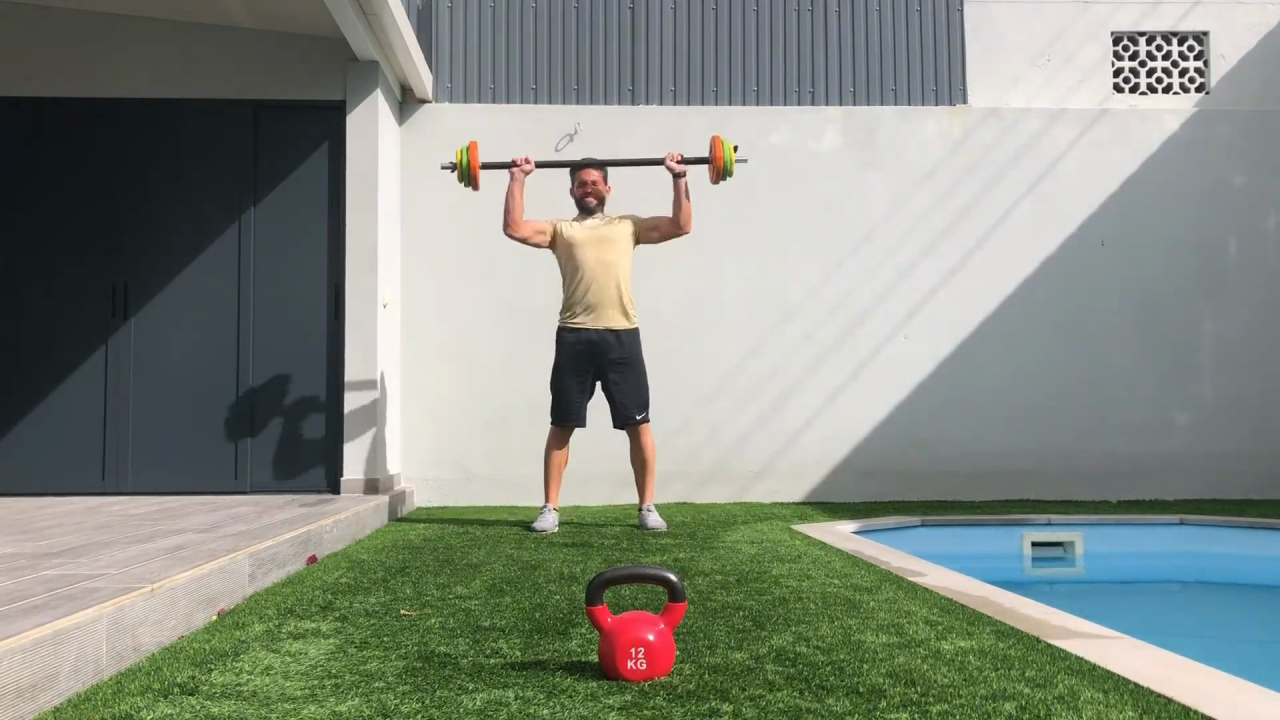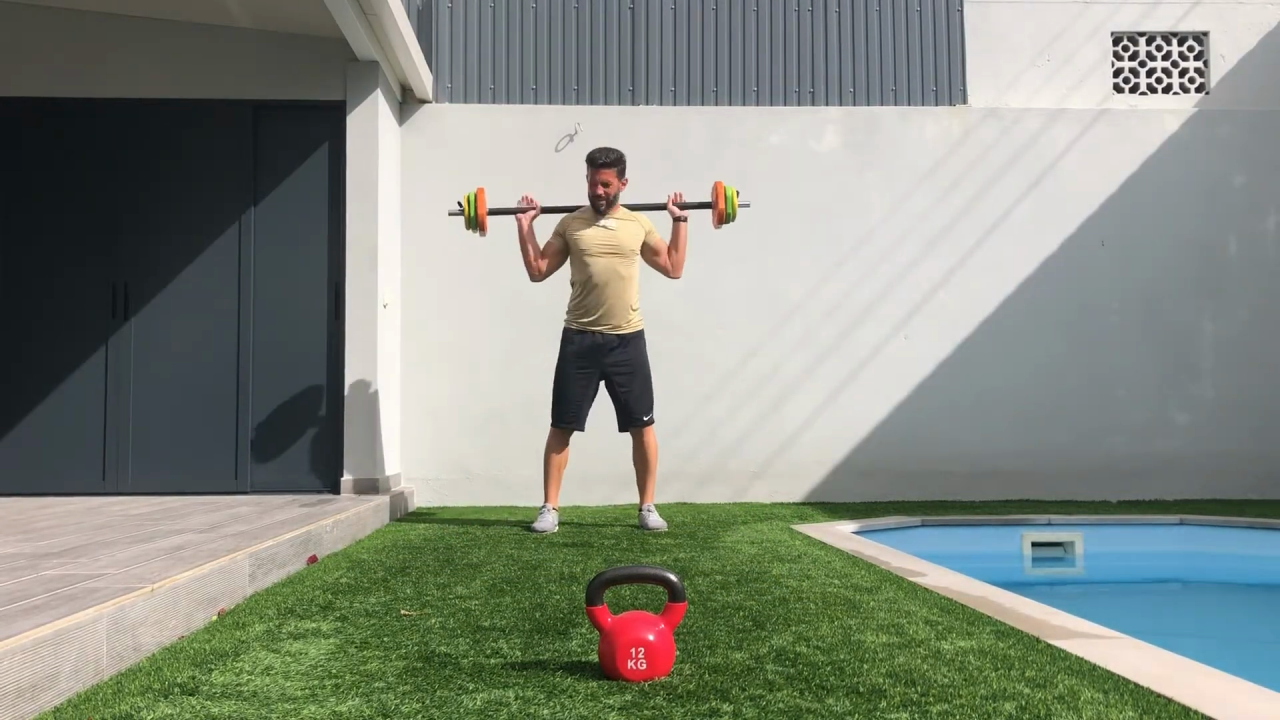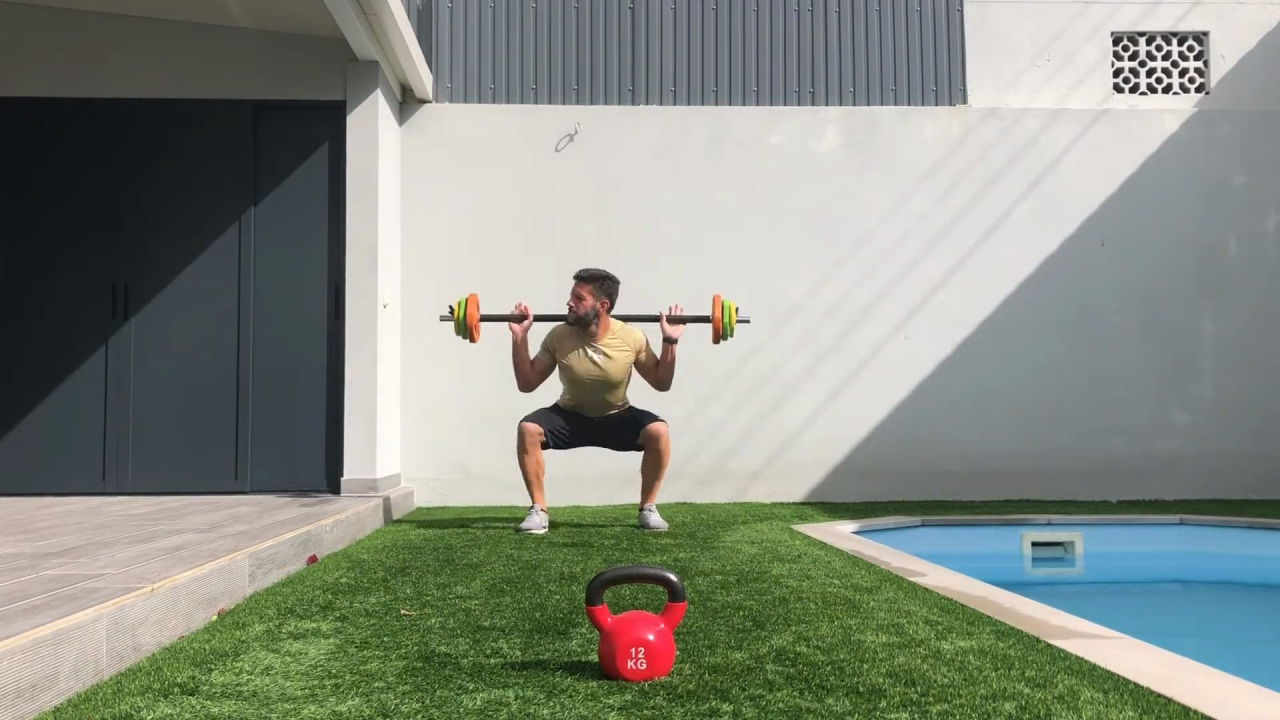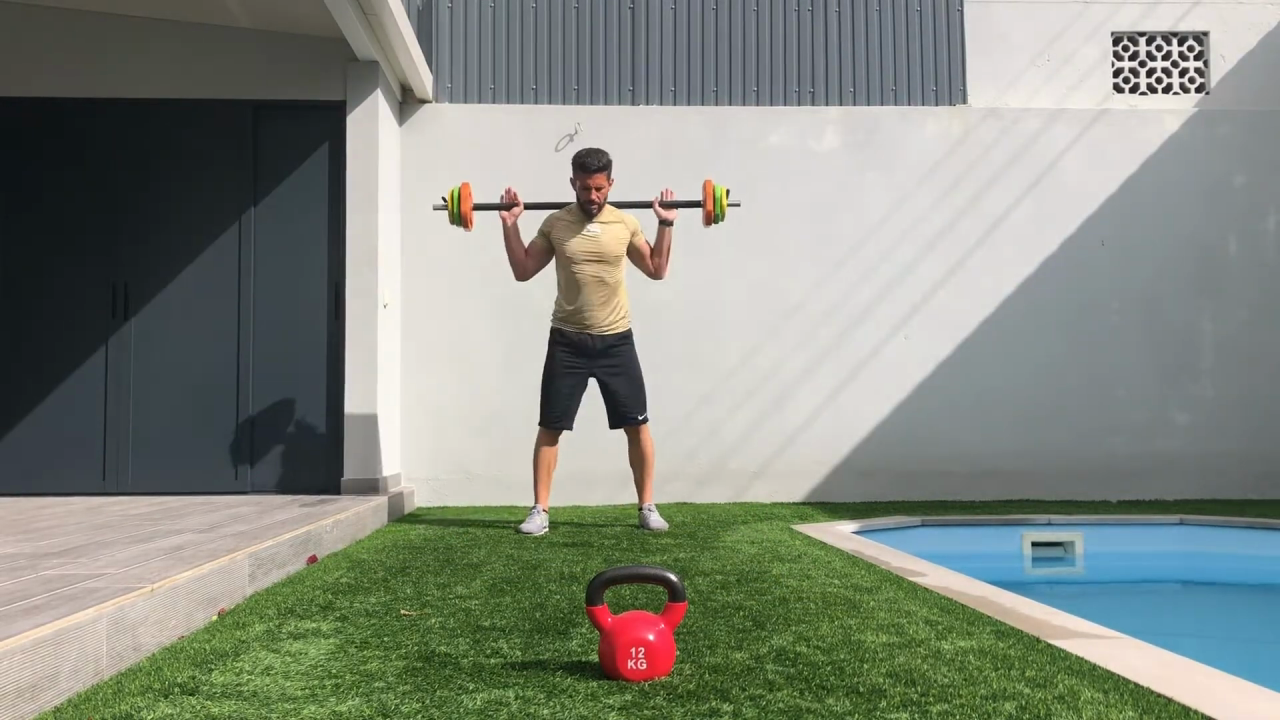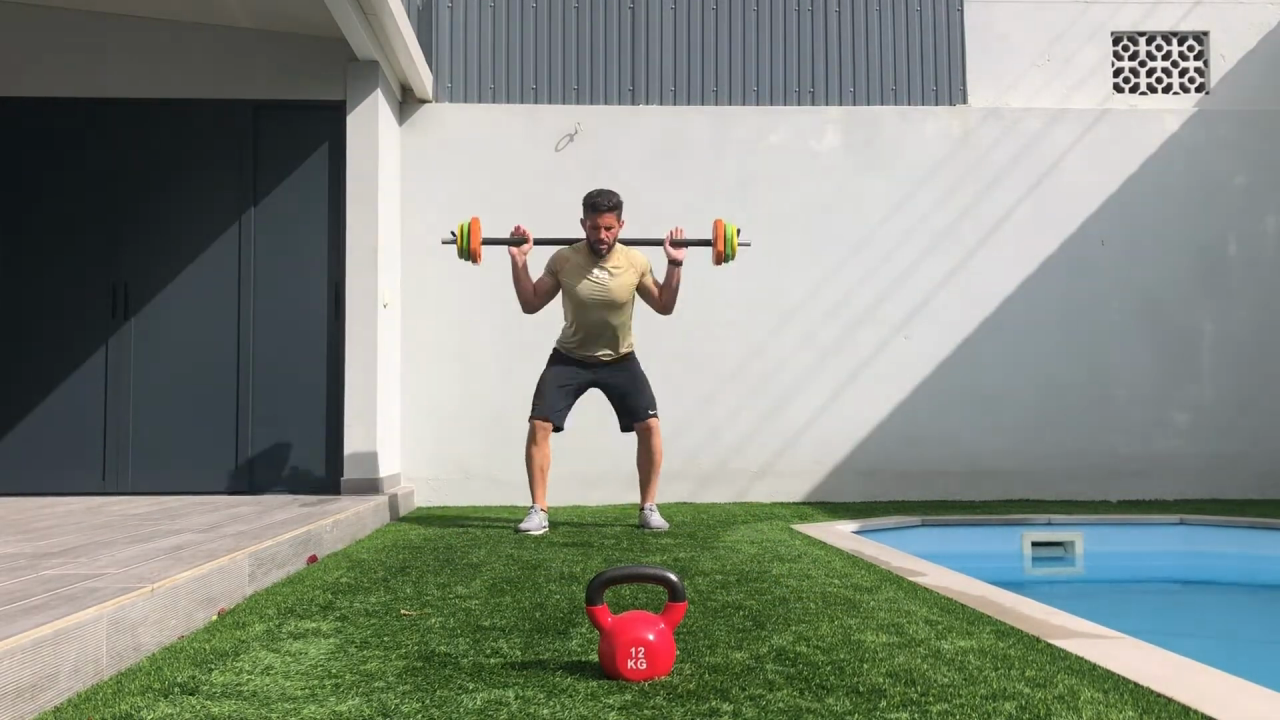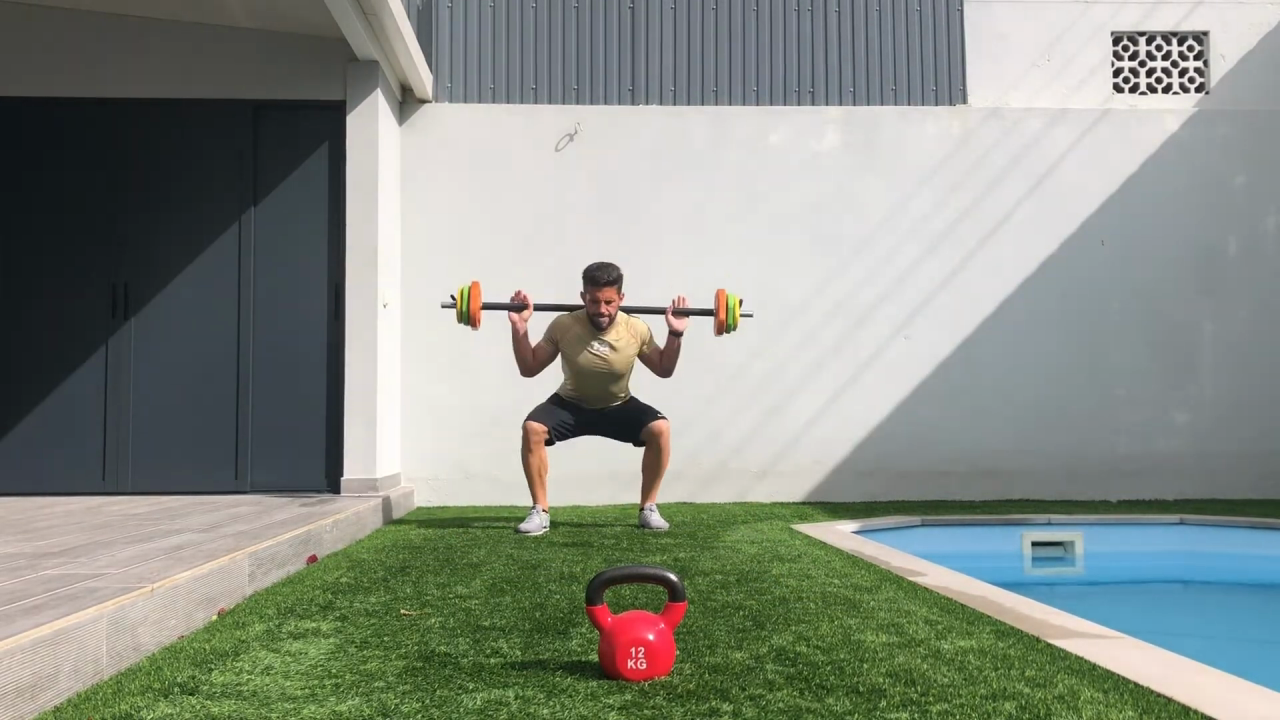
dt=0.5s
person 1, frame 1
left shoulder: (627, 226)
right shoulder: (559, 230)
left elbow: (681, 226)
right elbow: (514, 229)
left wrist: (679, 178)
right wrist: (517, 179)
left hip: (622, 338)
right hip: (574, 338)
left knee: (639, 426)
right knee: (561, 428)
left ankle: (647, 507)
right ankle: (550, 508)
person 1, frame 2
left shoulder: (640, 224)
right shoulder: (570, 224)
left elbow: (674, 268)
right elbow: (537, 271)
left wrist: (679, 220)
right wrist: (525, 224)
left hip: (627, 339)
right hip: (579, 339)
left knee: (642, 426)
right knee: (561, 427)
left ankle: (647, 507)
right ankle: (549, 508)
person 1, frame 3
left shoulder: (631, 339)
right shoulder: (559, 338)
left elbow: (661, 383)
right elbow: (526, 384)
left wrist: (670, 344)
right wrist: (519, 338)
left hip: (617, 417)
right hip: (570, 415)
left knee: (658, 433)
right knee: (528, 430)
left ankle: (648, 509)
right ankle: (539, 510)
person 1, frame 4
left shoulder: (626, 223)
right shoulder: (555, 223)
left elbow: (657, 270)
right elbow: (523, 271)
left wrist: (665, 224)
right wrist: (510, 225)
left hip: (616, 340)
right hip: (567, 340)
left knee: (637, 425)
right knee: (550, 428)
left ankle: (647, 507)
right ankle: (540, 510)
person 1, frame 5
left shoulder: (636, 261)
right shoulder: (564, 259)
left elbow: (664, 306)
right elbow: (531, 304)
left wrist: (674, 266)
right wrist: (519, 263)
left hip: (619, 359)
right hip: (570, 359)
left knee: (649, 425)
right knee: (540, 424)
left ankle: (648, 508)
right ankle: (539, 510)
person 1, frame 6
left shoulder: (636, 330)
right shoulder: (563, 326)
left elbow: (663, 370)
right elbow: (529, 368)
left wrist: (675, 335)
right wrist: (519, 328)
left hip: (618, 406)
right hip: (571, 404)
left knee: (660, 429)
right knee: (533, 428)
left ankle: (648, 508)
right ankle: (540, 510)
